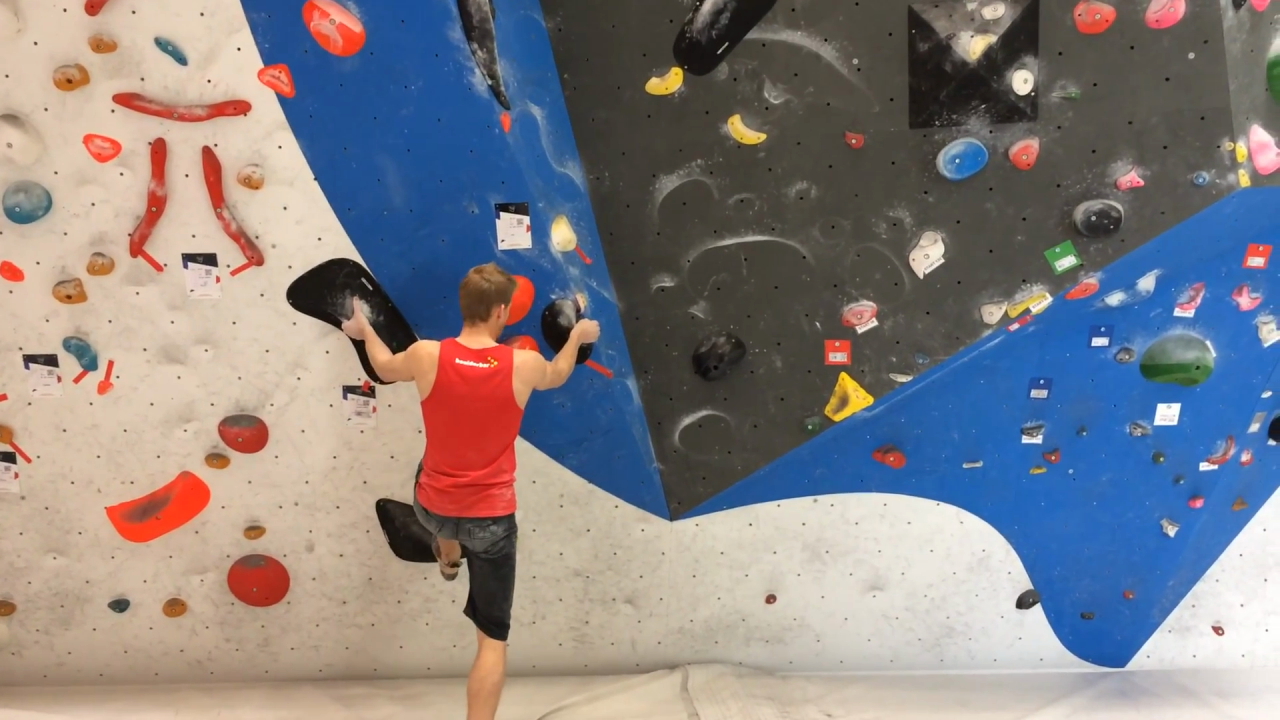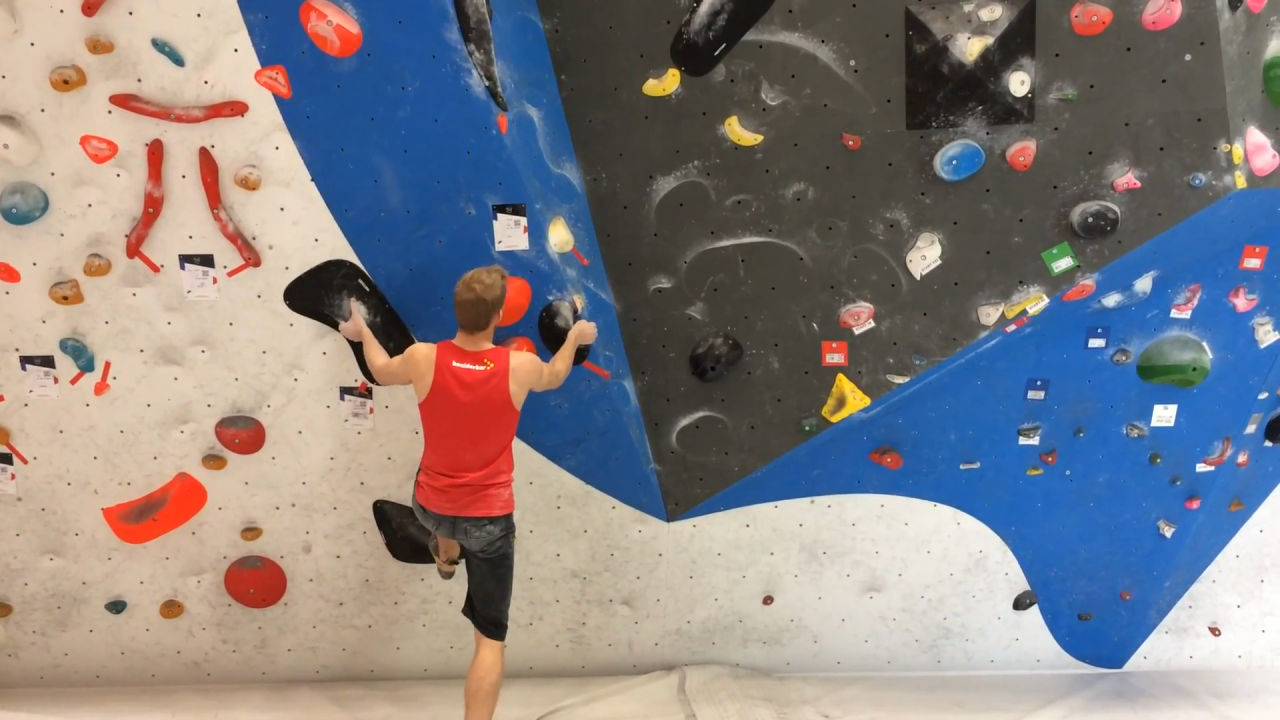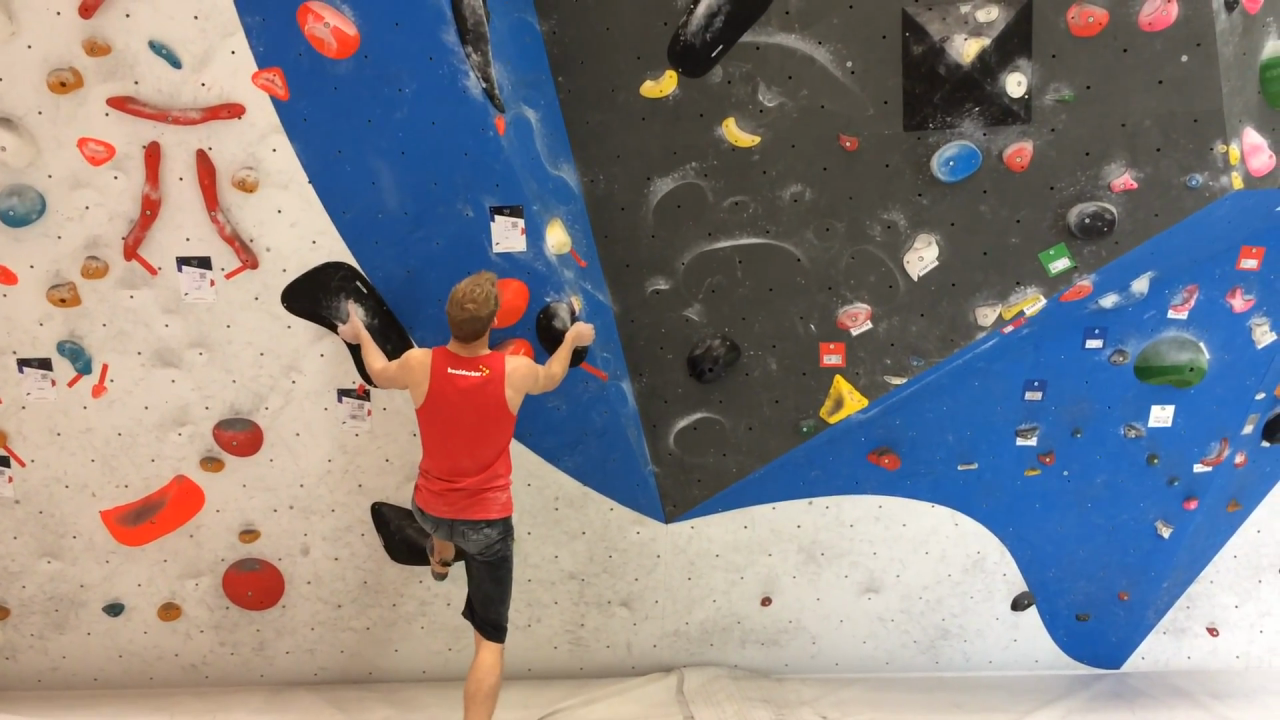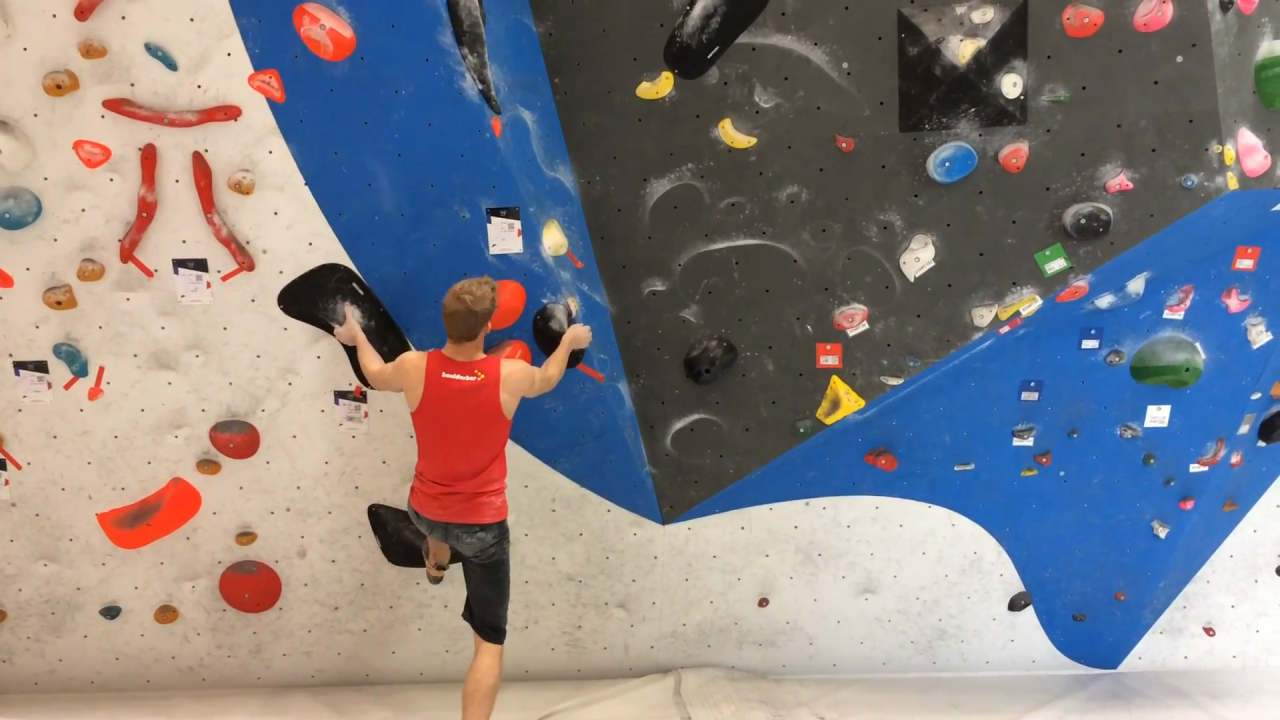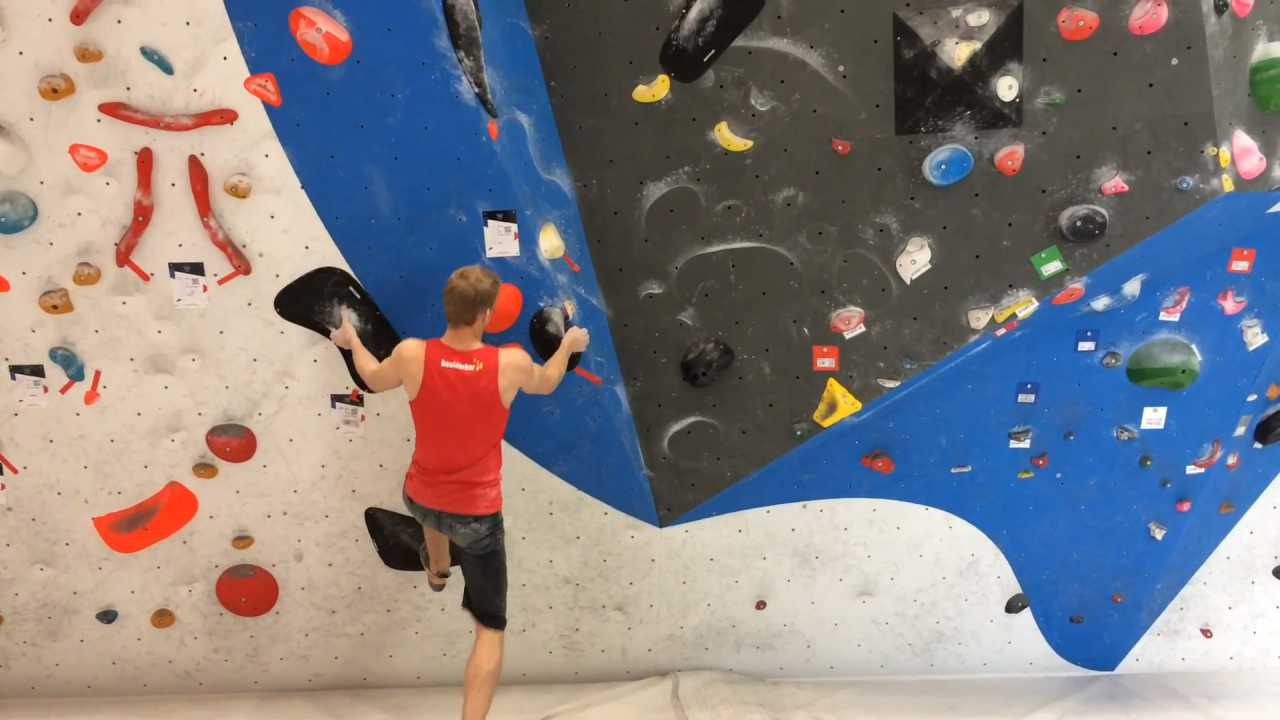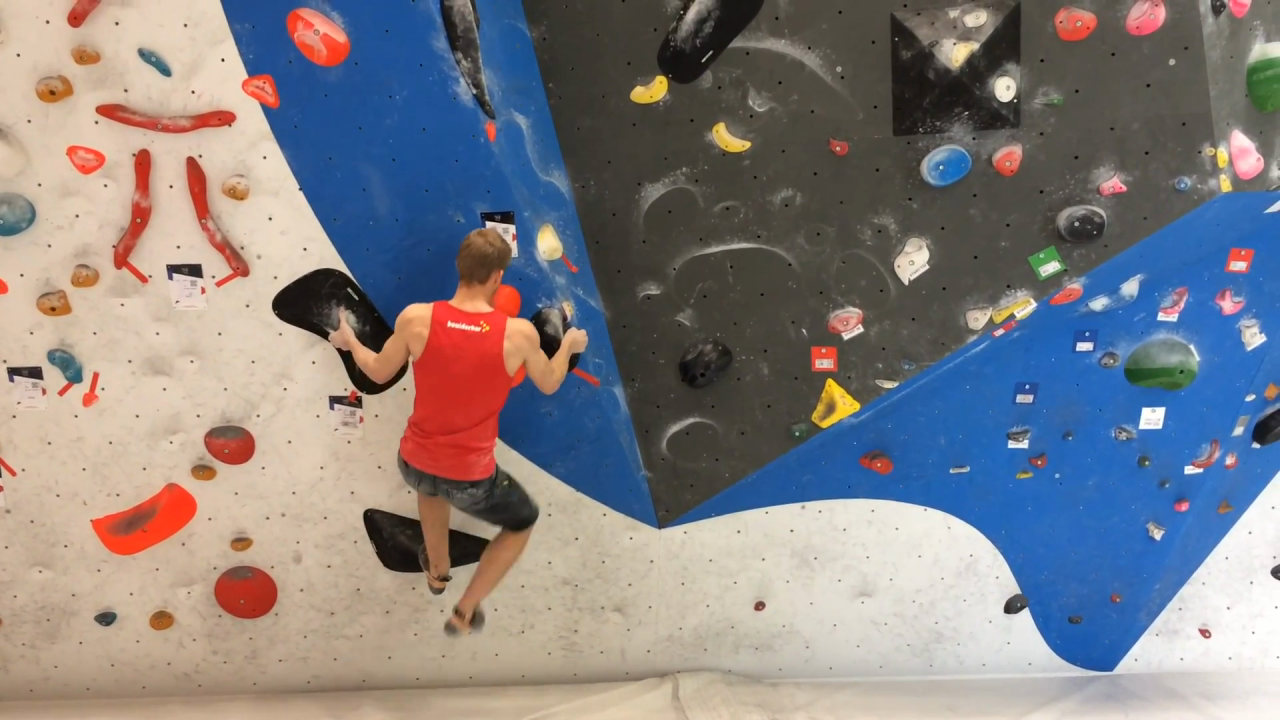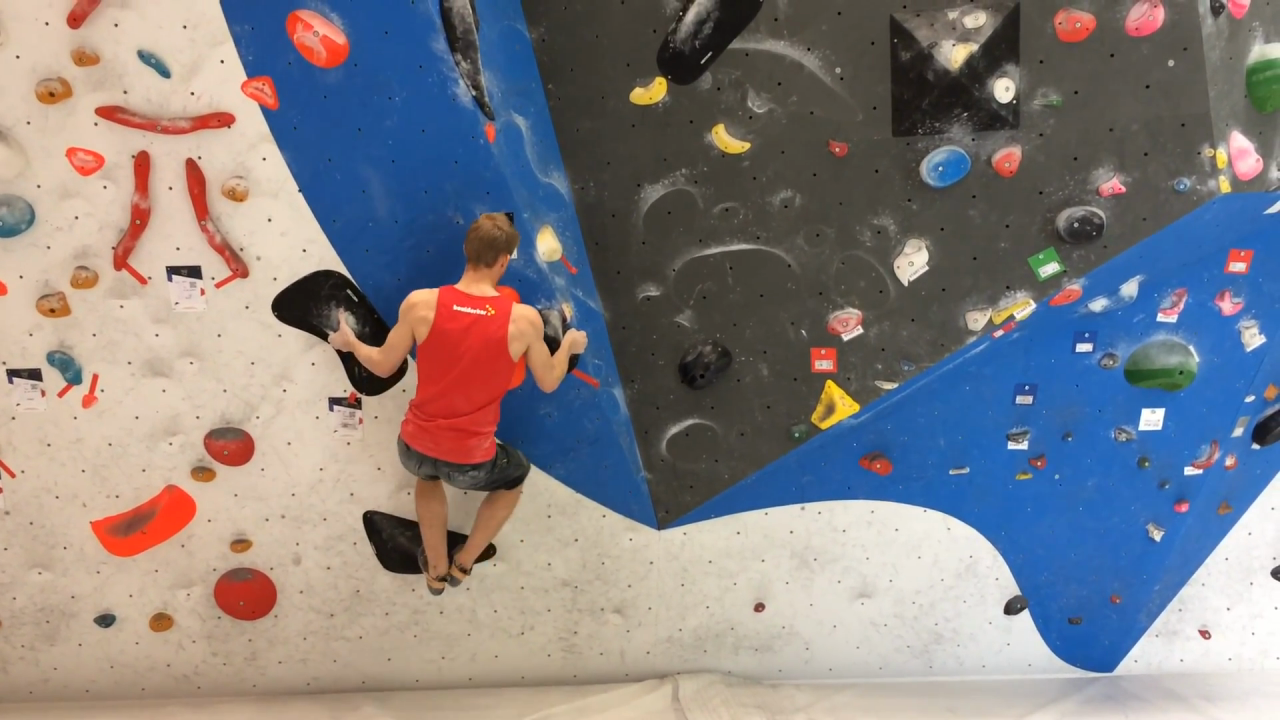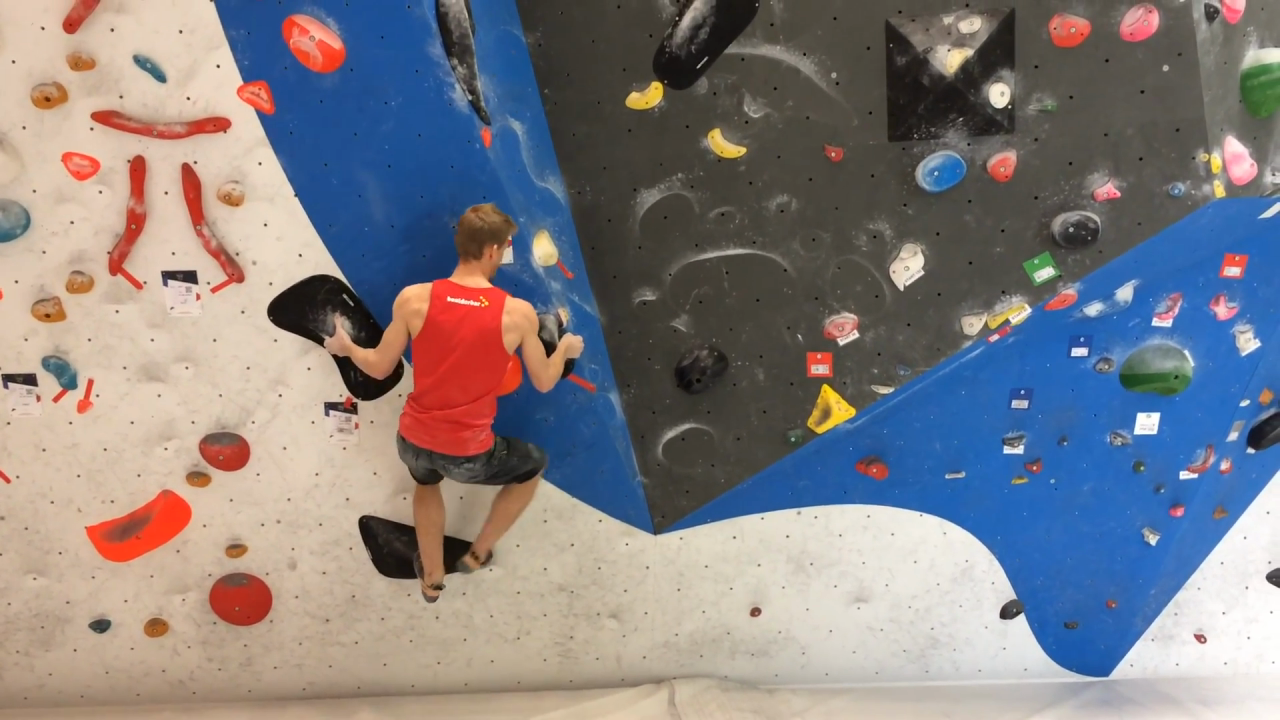
dt=0.3s
person 1, frame 1
left shoulder: (426, 356)
right shoulder: (523, 365)
left elbow: (385, 368)
right elbow: (558, 374)
left wrist: (364, 330)
right wrist: (577, 336)
left hip: (433, 509)
right hip: (492, 517)
right knee: (492, 638)
left ankle: (449, 557)
person 1, frame 2
left shoulder: (423, 358)
right shoulder: (520, 367)
left elbow: (382, 371)
right elbow: (555, 376)
left wrist: (362, 332)
right wrist: (576, 337)
left hip: (431, 507)
right hip: (489, 517)
right knee: (490, 638)
left ankle: (447, 555)
person 1, frame 3
left shoulder: (418, 365)
right shoulder: (516, 371)
left elbow: (380, 374)
right elbow: (551, 377)
left wrist: (360, 334)
right wrist: (572, 338)
left hip: (430, 510)
right hip: (488, 520)
right knee: (490, 640)
left ankle: (441, 557)
person 1, frame 4
left shoulder: (412, 368)
right shoulder: (511, 375)
left elbow: (376, 375)
right elbow: (547, 379)
left wrist: (356, 336)
right wrist: (569, 341)
left hip: (425, 511)
right hip: (483, 523)
right knee: (489, 642)
left ankle: (437, 560)
person 1, frame 5
left shoulder: (410, 355)
right shoulder: (511, 364)
left elbow: (375, 379)
right elbow: (547, 382)
left wrist: (351, 339)
right wrist: (569, 343)
left hip: (419, 499)
right hip: (476, 514)
right knee: (490, 624)
left ankle: (437, 568)
person 1, frame 6
left shoulder: (415, 320)
right shoulder: (519, 334)
left elbow: (379, 372)
right elbow: (549, 384)
left wrist: (349, 342)
right wrist: (569, 346)
left hip: (413, 464)
right hip: (471, 479)
right knee: (522, 522)
left ankle: (437, 572)
right ankle: (465, 611)
person 1, frame 7
left shoulder: (420, 304)
right shoulder: (524, 320)
left elbow: (383, 365)
right elbow: (548, 382)
left wrist: (349, 342)
right wrist: (569, 344)
left hip: (415, 446)
right hip: (471, 461)
left knee: (428, 476)
right knee: (514, 476)
left ankle: (436, 571)
right ankle: (462, 565)
person 1, frame 8
left shoulder: (413, 299)
right shoulder: (519, 313)
left elbow: (379, 367)
right elbow: (545, 381)
left wrist: (345, 346)
right wrist: (565, 348)
left hip: (414, 441)
right hip: (469, 454)
left knee: (426, 484)
right knee: (532, 467)
left ankle: (431, 578)
right ankle: (478, 553)
